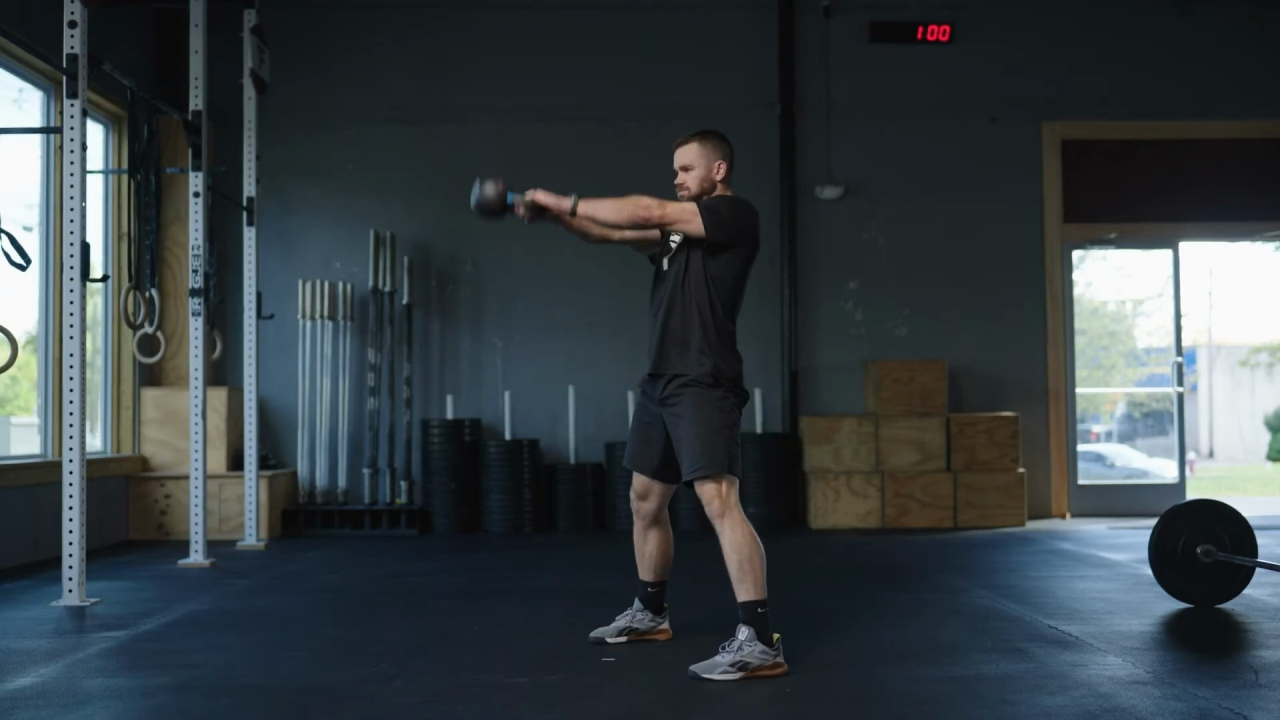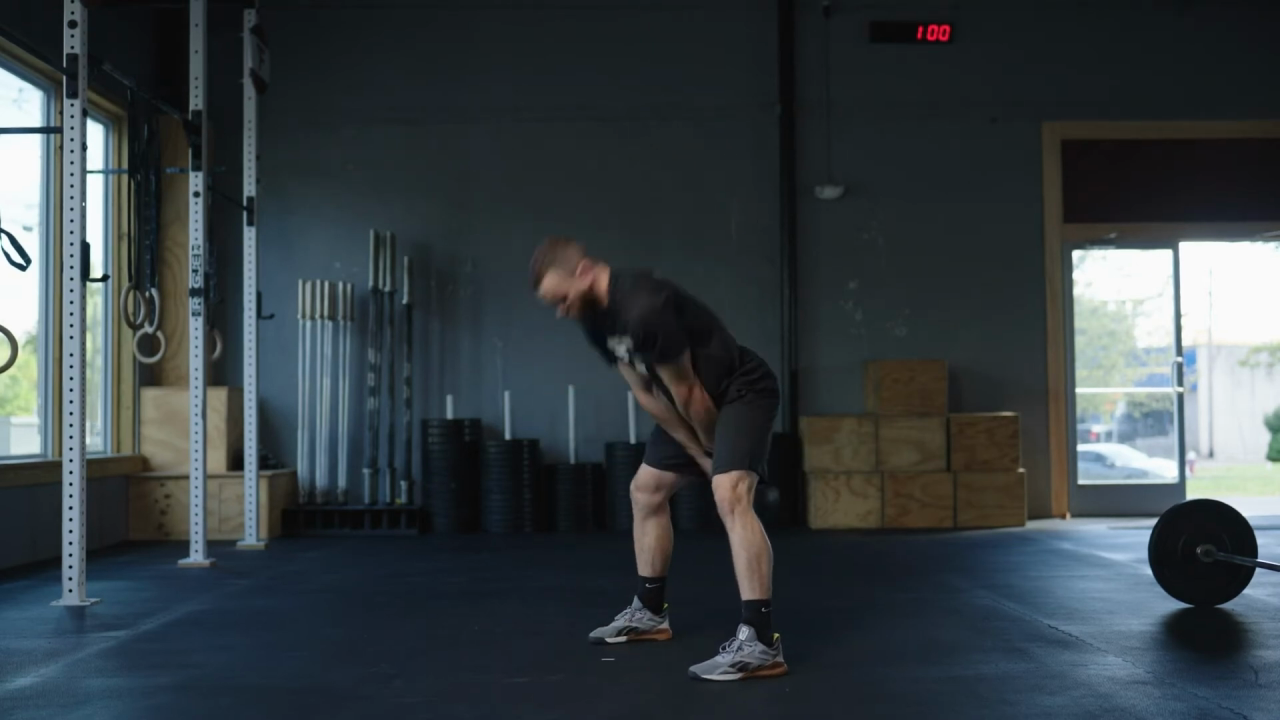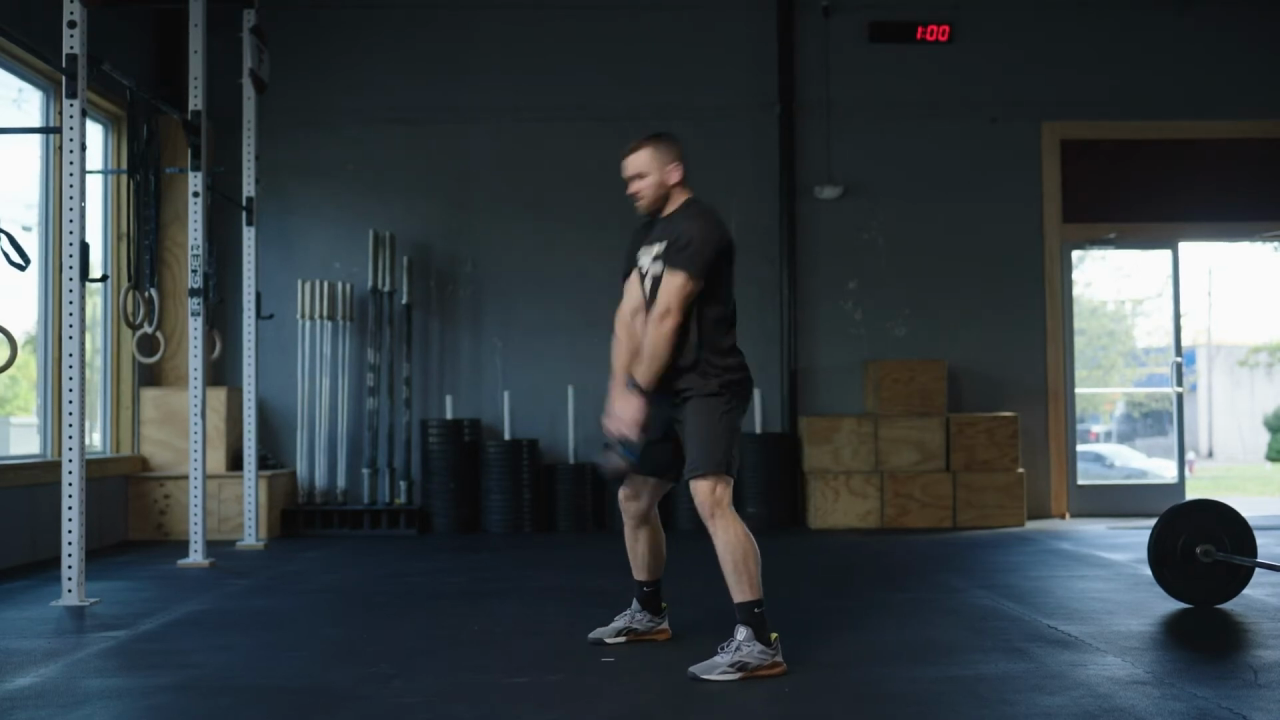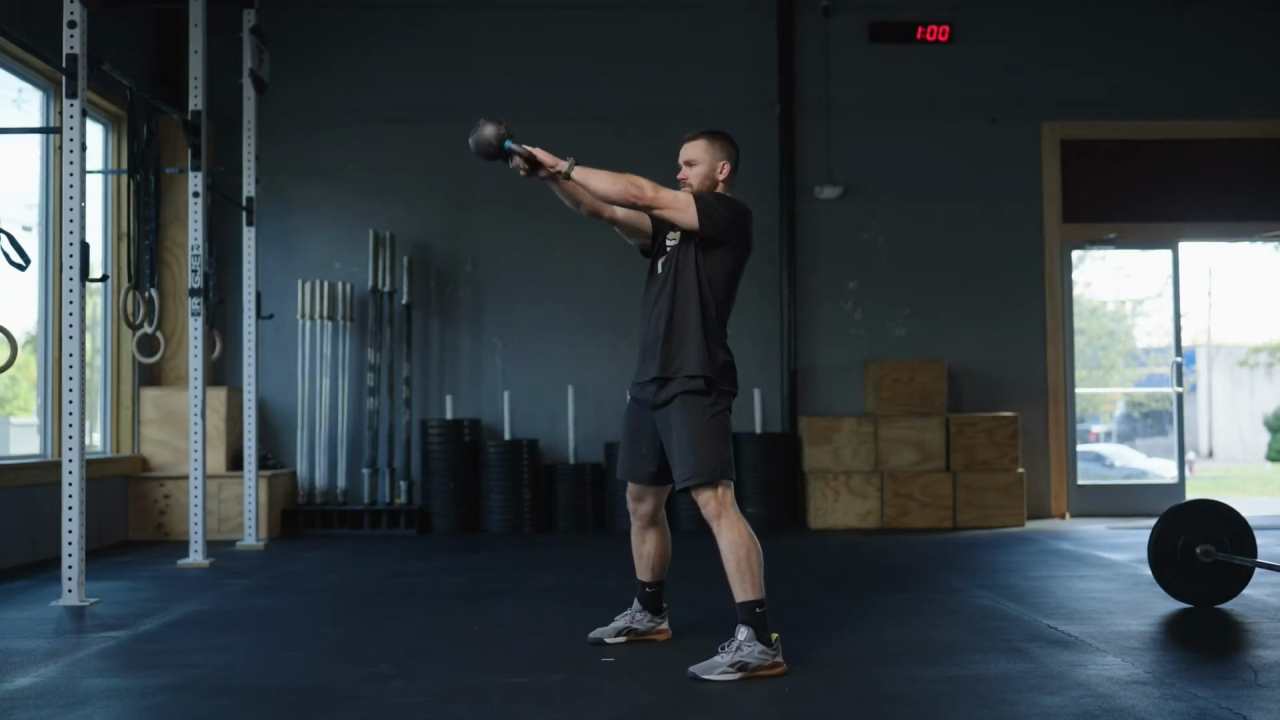
dt=0.5s
person 1, frame 1
left shoulder: (734, 214)
right shoulder: (681, 221)
left elbow: (646, 213)
right elbow: (614, 232)
left wrist: (565, 201)
right wrist: (553, 212)
left hip: (704, 383)
right hip: (660, 382)
left knee: (718, 502)
right knee: (645, 501)
left ankle: (759, 641)
right ankle: (650, 613)
person 1, frame 2
left shoulder: (643, 310)
right shoulder: (596, 318)
left elbow: (689, 394)
right elbow: (645, 392)
left wrist: (713, 451)
right wrist: (700, 454)
left hip: (741, 391)
right hip: (695, 413)
left knee: (729, 493)
right knee: (644, 490)
left ankle: (760, 642)
right ankle: (650, 610)
person 1, frame 3
left shoulder: (694, 227)
right shoulder: (644, 235)
left elbow: (666, 320)
right elbow: (632, 319)
left wrist: (639, 394)
right wrist: (620, 390)
left hip: (710, 388)
right hip: (663, 391)
left knee: (709, 499)
right knee: (633, 499)
left ankle: (758, 639)
right ankle: (649, 613)
person 1, frame 4
left shoulder: (730, 216)
right shoulder: (672, 226)
left elbow: (641, 192)
right elbow: (606, 210)
left wrist: (563, 164)
right wrist: (550, 175)
left hip: (695, 385)
right hip: (649, 384)
left knee: (715, 503)
right knee: (642, 503)
left ankle: (758, 641)
right ankle: (649, 612)
